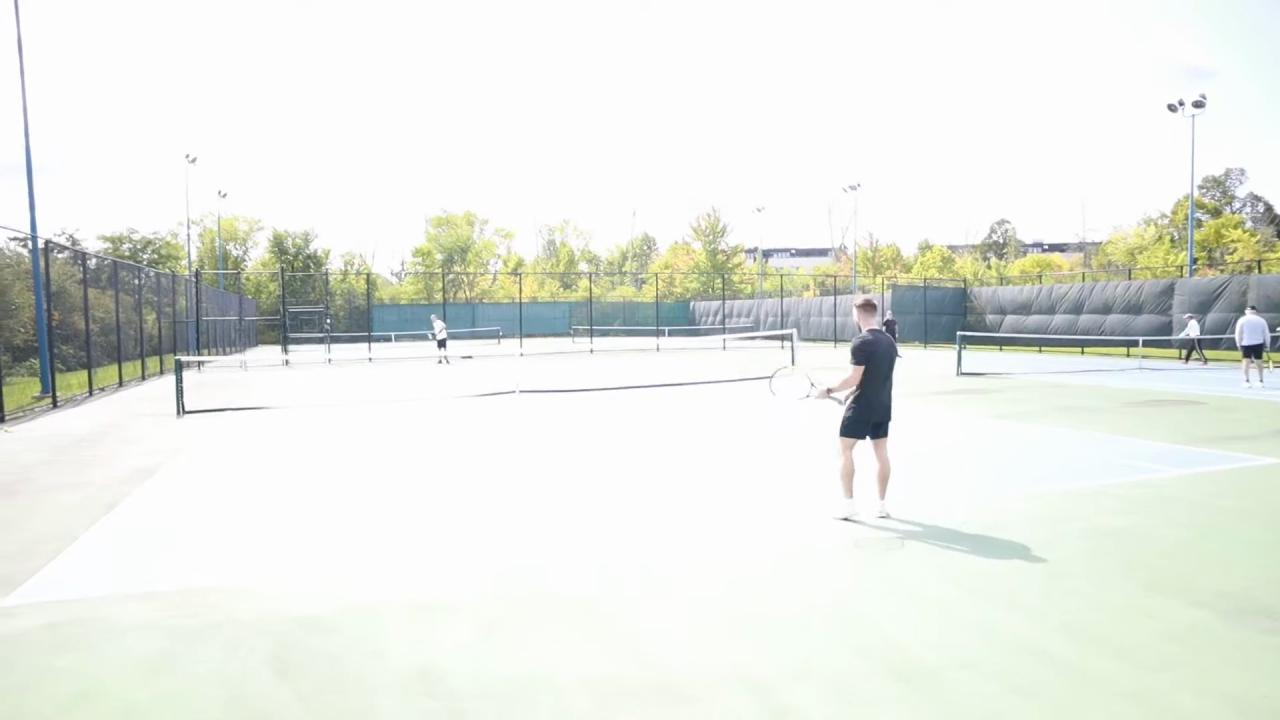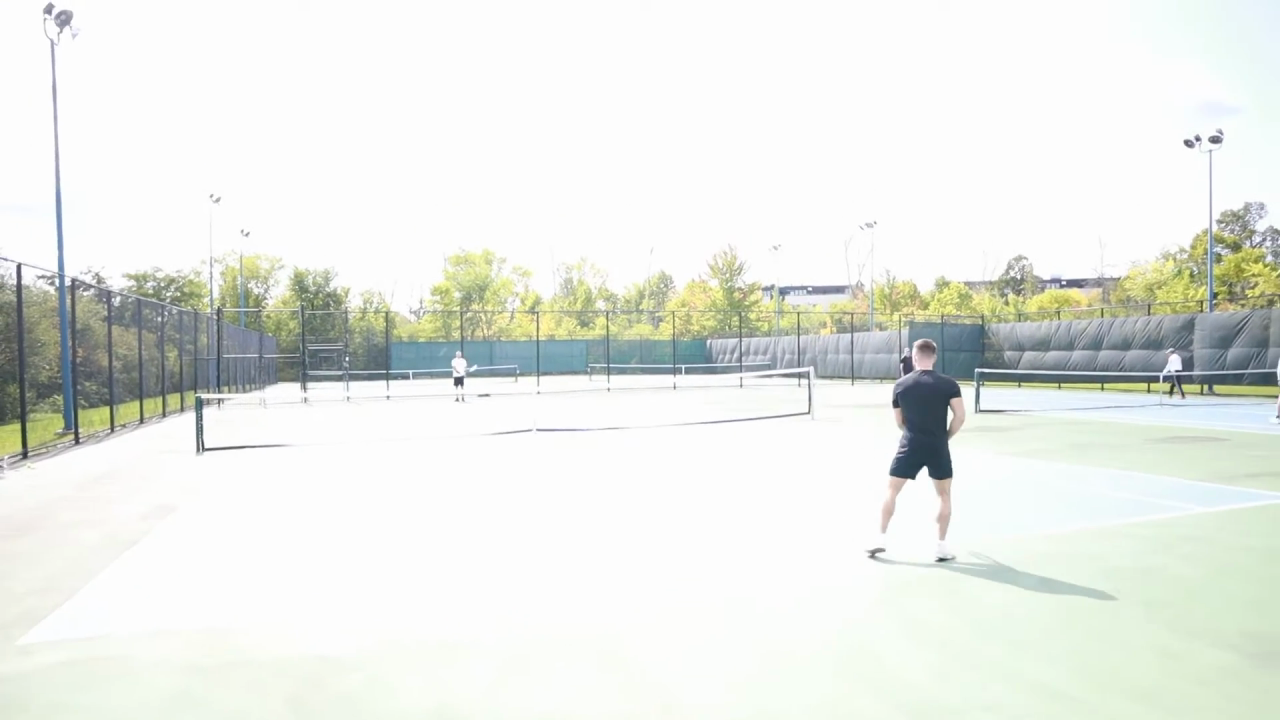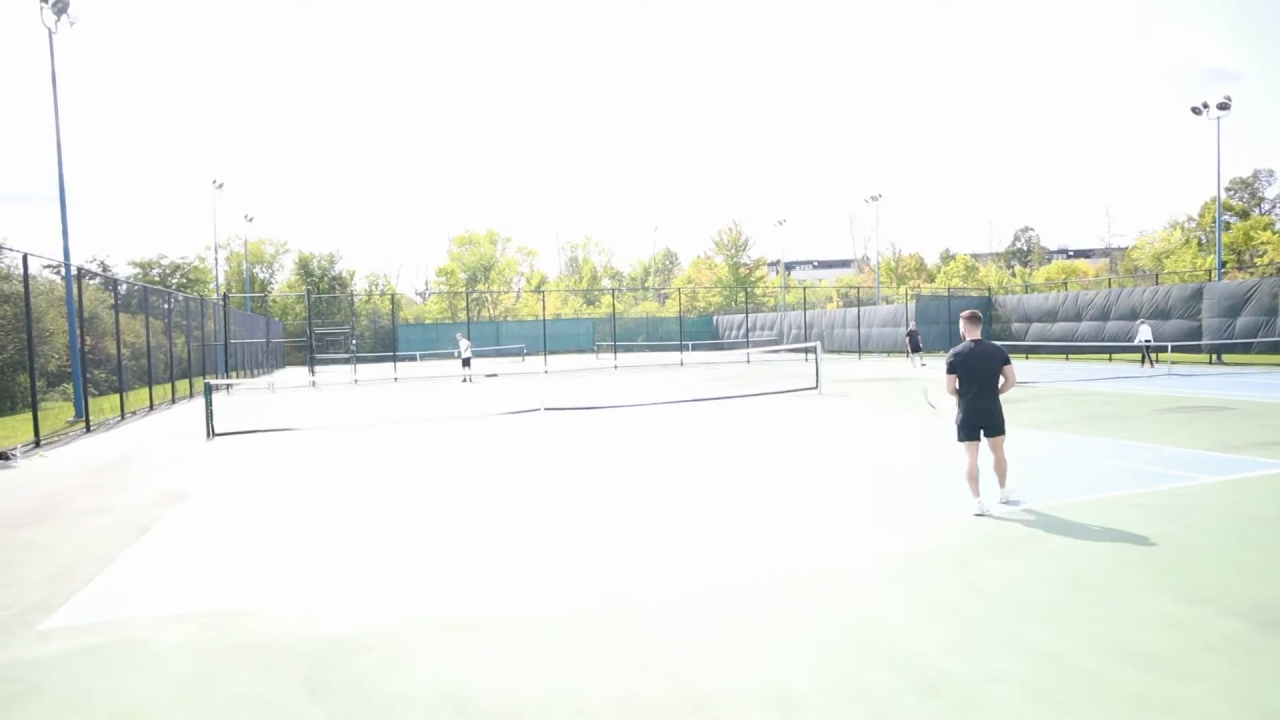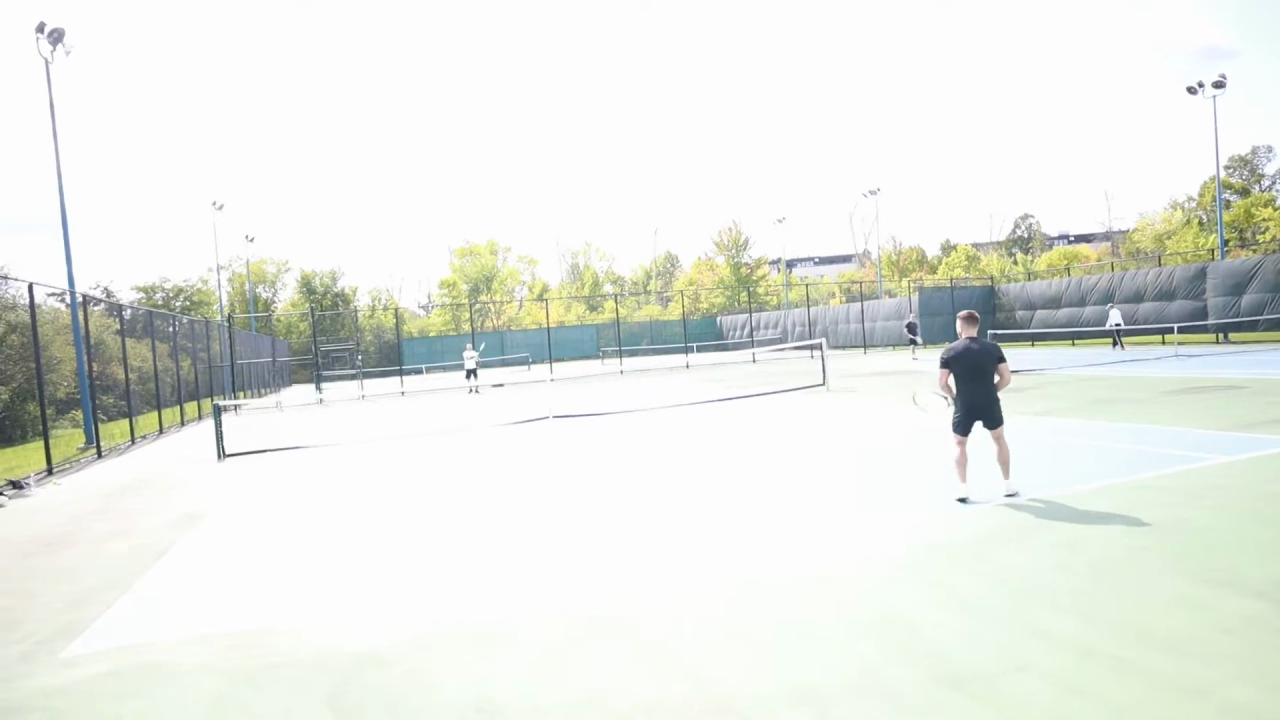
dt=1s
person 1, frame 1
left shoulder: (861, 342)
right shoulder: (890, 342)
left elbow: (854, 379)
left wrist: (829, 390)
left hip: (862, 407)
right hip: (883, 406)
left knee: (846, 452)
right knee: (881, 454)
left ankle: (849, 504)
right ankle: (882, 505)
person 1, frame 2
left shoulder: (901, 385)
right shoulder: (948, 384)
left elbow: (899, 421)
right elbow: (960, 416)
right wrist: (946, 436)
left hip: (909, 447)
right hip: (937, 448)
left knee: (891, 492)
right knee: (944, 495)
left ankle: (880, 539)
right ankle: (941, 546)
person 1, frame 3
left shoulder: (955, 354)
right shoulder: (998, 351)
left elbow: (950, 389)
right elbow: (1011, 380)
left hip: (967, 412)
right hip: (992, 410)
left knee: (971, 456)
right knee: (998, 451)
left ankle: (977, 502)
right ankle: (1004, 491)
person 1, frame 4
left shoulder: (950, 351)
right shoulder: (993, 348)
left elbow: (942, 383)
right elbow: (1006, 379)
left wrist: (953, 396)
left hip: (964, 405)
right hip: (989, 403)
left knee: (960, 445)
right knee: (999, 439)
left ankle: (962, 489)
right ankle: (1008, 485)
